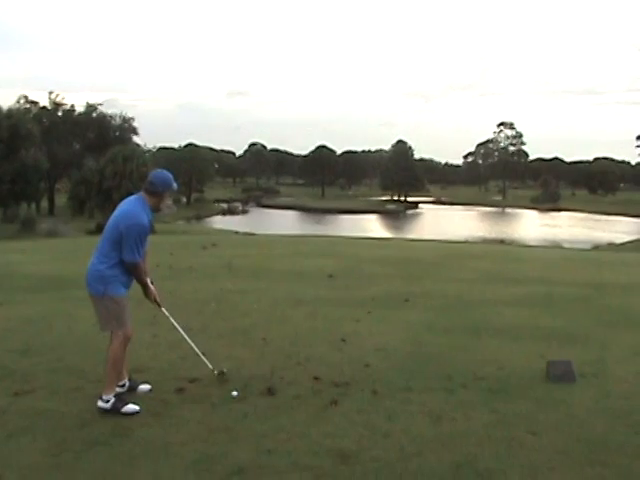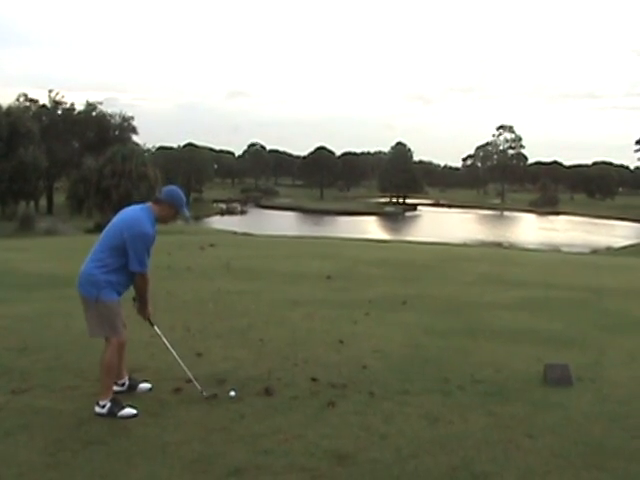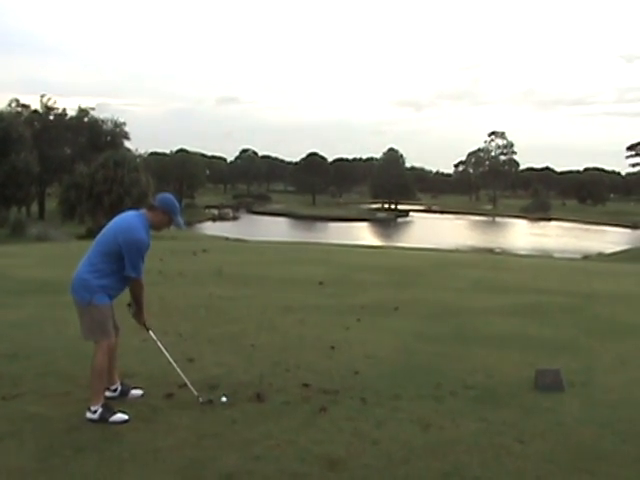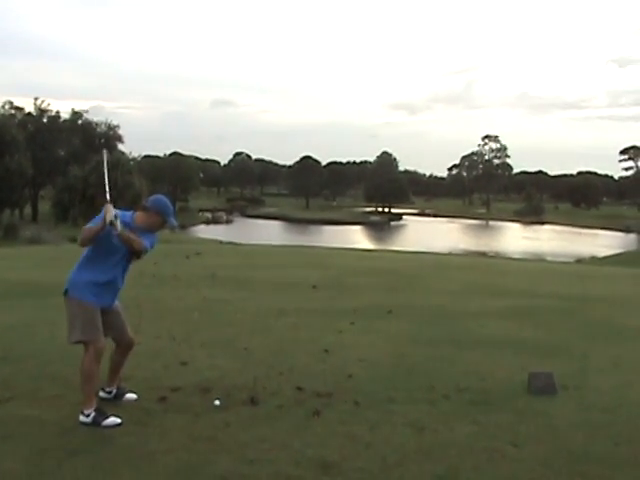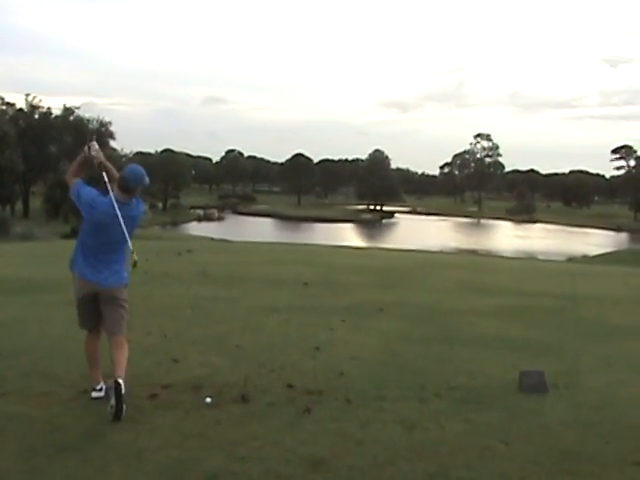
dt=0.7s
person 1, frame 1
left shoulder: (135, 203)
right shoulder: (137, 218)
right elbow: (132, 262)
left wrist: (147, 279)
right wrist: (146, 288)
left hip: (110, 276)
right hip: (107, 279)
left knee: (121, 332)
right knee: (123, 333)
left ankle: (122, 381)
right ankle: (108, 396)
person 1, frame 2
left shoulder: (137, 212)
right shoulder: (143, 228)
right elbow: (140, 274)
left wrist: (141, 300)
right wrist: (144, 305)
left hip: (100, 281)
right hip: (99, 285)
left knee: (119, 332)
right knee: (115, 339)
left ankle: (122, 381)
right ankle: (105, 402)
person 1, frame 3
left shoulder: (131, 217)
right shoulder: (137, 235)
right elbow: (135, 279)
left wrist: (136, 304)
right wrist: (140, 310)
left hip: (94, 285)
right hip: (92, 289)
left knee: (112, 335)
right knee: (105, 343)
left ankle: (113, 386)
right ankle: (96, 407)
person 1, frame 4
left shoulder: (149, 236)
right shoulder: (111, 216)
left elbow: (138, 248)
right elbow: (83, 239)
left wrist: (119, 229)
right wrist: (108, 223)
left hip: (106, 296)
right hip: (83, 291)
left knee: (126, 341)
right knee: (94, 347)
left ankle: (110, 388)
right ankle: (88, 410)
person 1, frame 5
left shoulder: (94, 204)
right shoulder: (137, 210)
left elbow: (71, 177)
right elbow: (120, 186)
left wrist: (86, 154)
right wrist: (104, 161)
left hip: (85, 279)
right hip: (114, 282)
left knee: (92, 332)
right knee: (118, 338)
left ankle: (97, 385)
right ankle: (118, 382)
